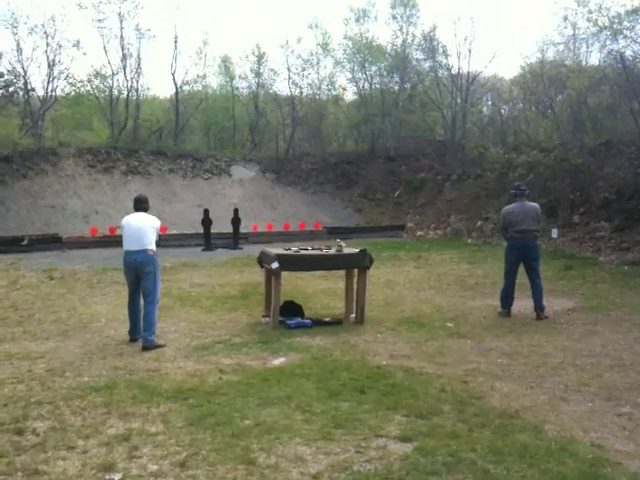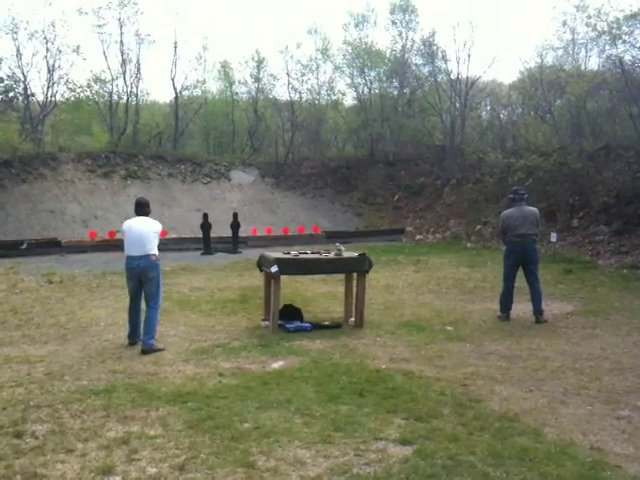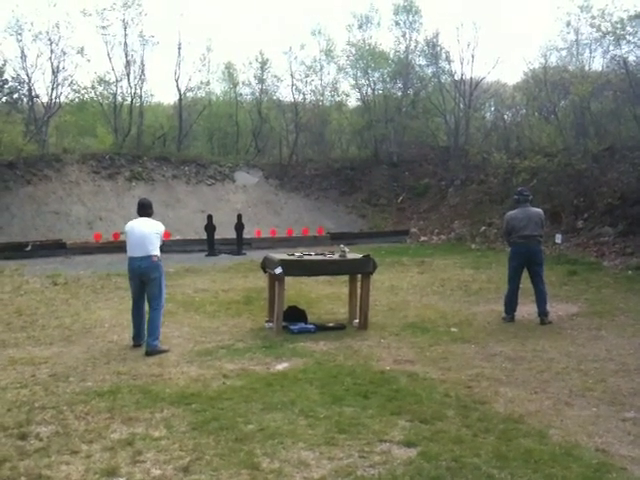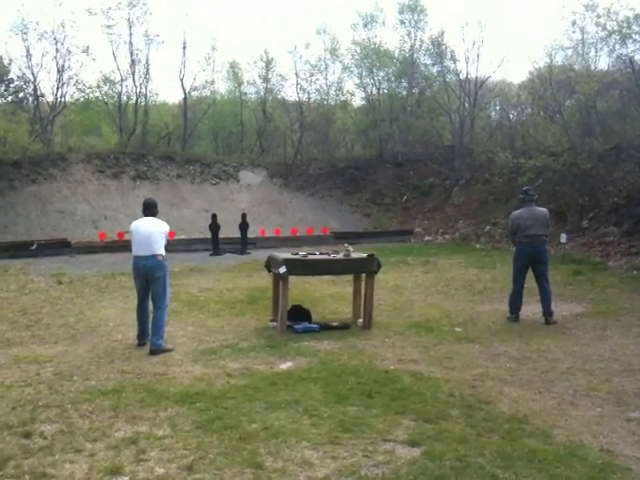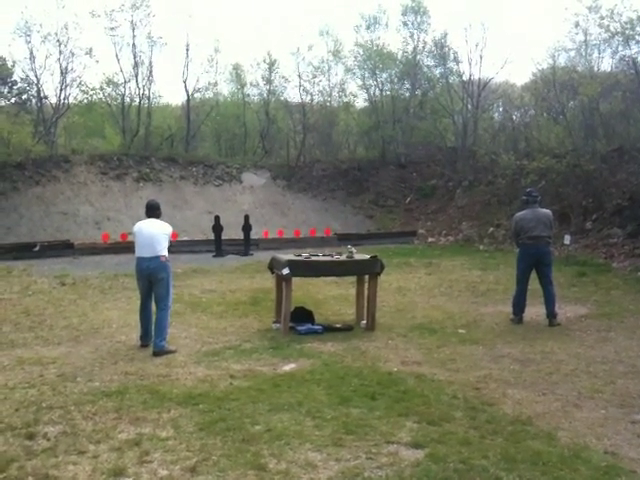
dt=1s
person 1, frame 1
left shoulder: (125, 220)
right shoulder: (154, 221)
left elbow: (126, 237)
left hip: (128, 258)
right hip: (147, 257)
left knee: (133, 296)
right knee: (151, 299)
left ankle: (134, 333)
right ankle: (148, 340)
person 1, frame 2
left shoulder: (126, 225)
right shoulder: (156, 225)
left elbow: (127, 242)
left hip: (131, 263)
right hip: (149, 262)
left knee: (134, 301)
right knee: (153, 304)
left ankle: (133, 337)
right ankle: (148, 343)
person 1, frame 3
left shoulder: (129, 226)
right shoulder: (158, 226)
left elbow: (130, 244)
left hip: (133, 264)
right hip: (152, 264)
left knee: (137, 303)
right knee: (156, 305)
left ankle: (138, 338)
right ankle: (152, 345)
person 1, frame 4
left shoulder: (134, 225)
right shoulder: (163, 226)
left elbow: (134, 244)
left hip: (138, 263)
right hip: (156, 262)
left knee: (142, 301)
right knee: (160, 304)
left ankle: (142, 337)
right ankle: (156, 344)
person 1, frame 5
left shoulder: (137, 227)
right shoulder: (166, 227)
left elbow: (137, 245)
left hip: (141, 264)
right hip: (160, 264)
left knee: (145, 302)
right knee: (163, 305)
left ankle: (145, 339)
right ankle: (159, 345)
person 2, frame 1
left shoulder: (506, 210)
right shoulder: (536, 208)
left elbow: (503, 230)
right elbow: (538, 225)
left hip: (514, 244)
right hip: (531, 244)
left knee: (509, 278)
right knee: (535, 278)
left ankle: (505, 309)
right ankle: (539, 311)
person 2, frame 2
left shoulder: (505, 215)
right shoulder: (535, 212)
left elbow: (502, 234)
right elbow: (537, 229)
left hip: (513, 248)
right hip: (530, 248)
left knee: (508, 282)
right knee: (534, 282)
left ankle: (504, 312)
right ankle: (539, 314)
person 2, frame 3
left shoulder: (510, 216)
right shoulder: (539, 213)
left elbow: (506, 235)
right elbow: (542, 231)
left hip: (517, 250)
right hip: (535, 249)
left knee: (513, 283)
right knee: (539, 283)
left ankle: (509, 314)
right ankle: (543, 316)
person 2, frame 4
left shoulder: (515, 215)
right shoulder: (545, 213)
left elbow: (511, 235)
right elbow: (548, 231)
left hip: (522, 249)
right hip: (540, 248)
left knee: (518, 283)
right knee: (544, 283)
left ankle: (514, 314)
right ankle: (548, 316)
person 2, frame 5
left shoulder: (518, 217)
right shoulder: (548, 214)
left elbow: (515, 237)
right elbow: (551, 232)
left hip: (526, 250)
right hip: (544, 250)
left knee: (521, 284)
right knee: (547, 284)
left ankle: (517, 315)
right ankle: (552, 317)
